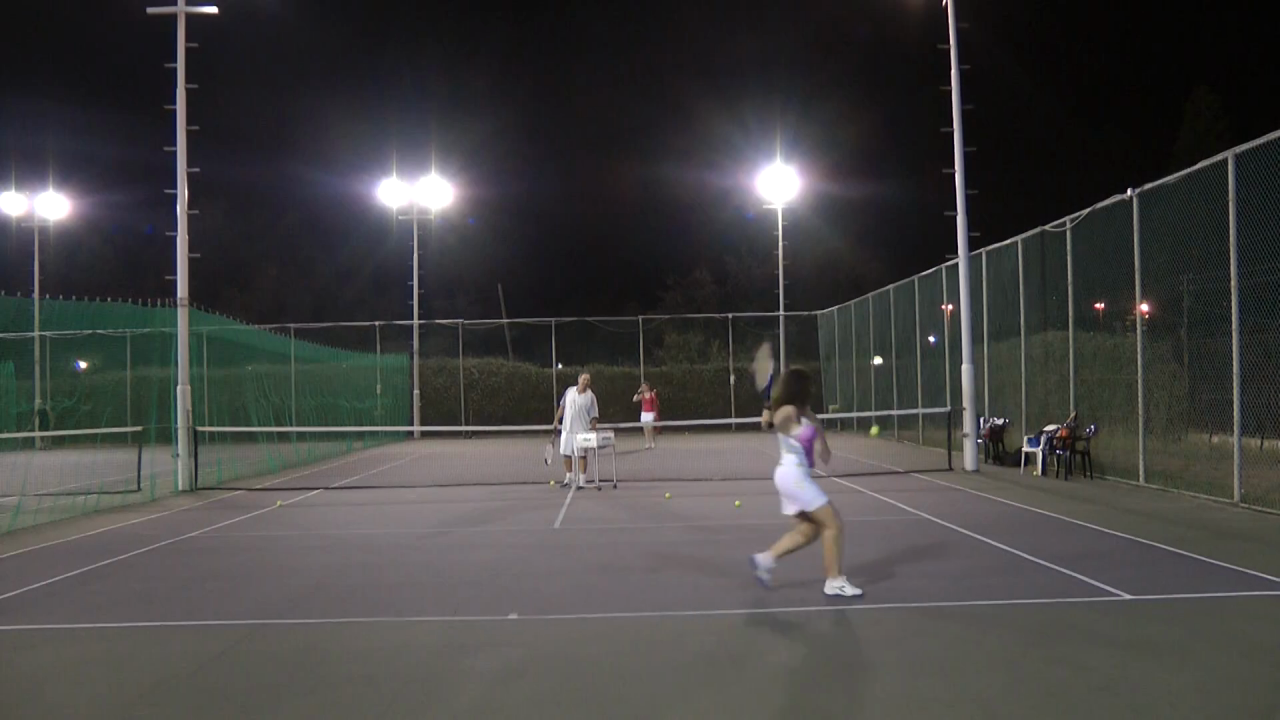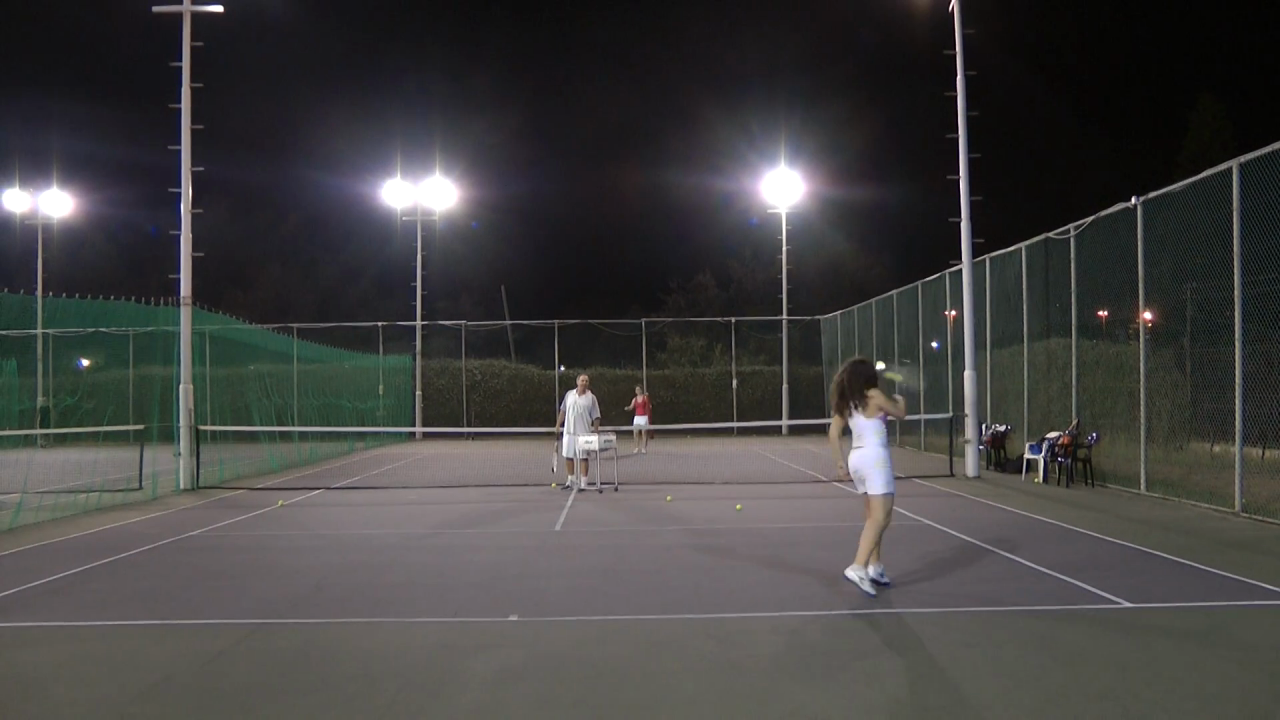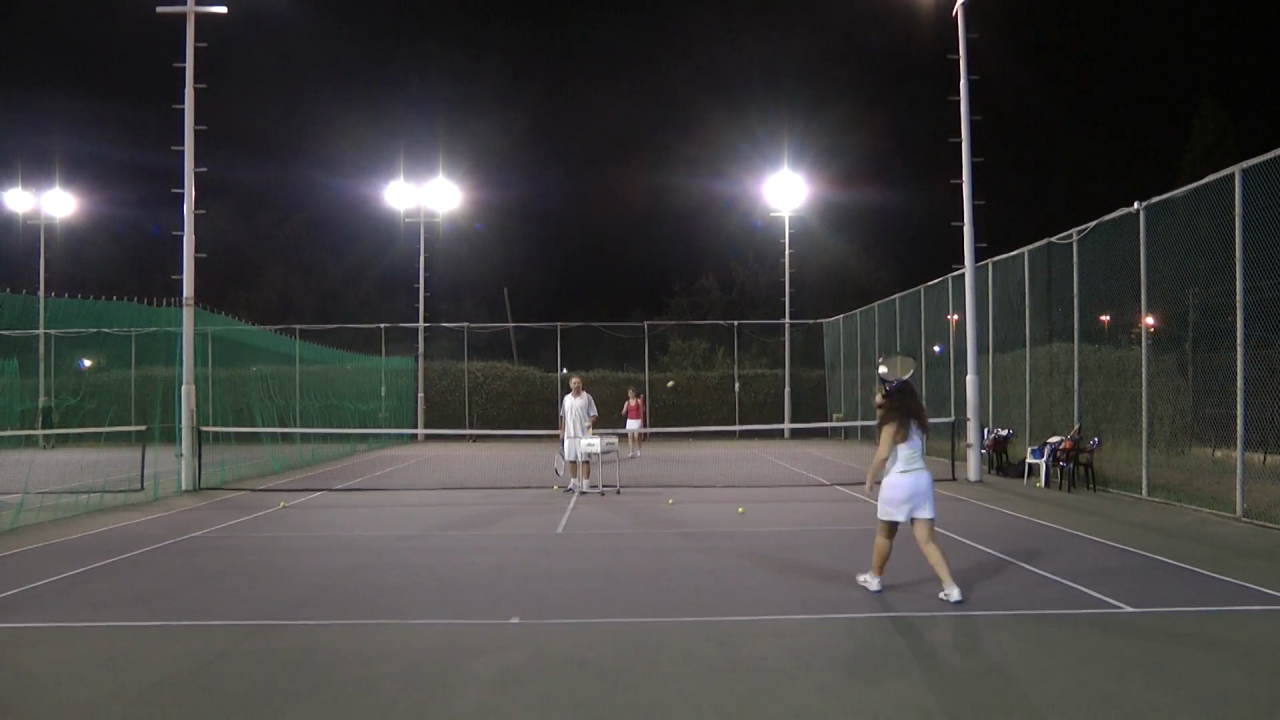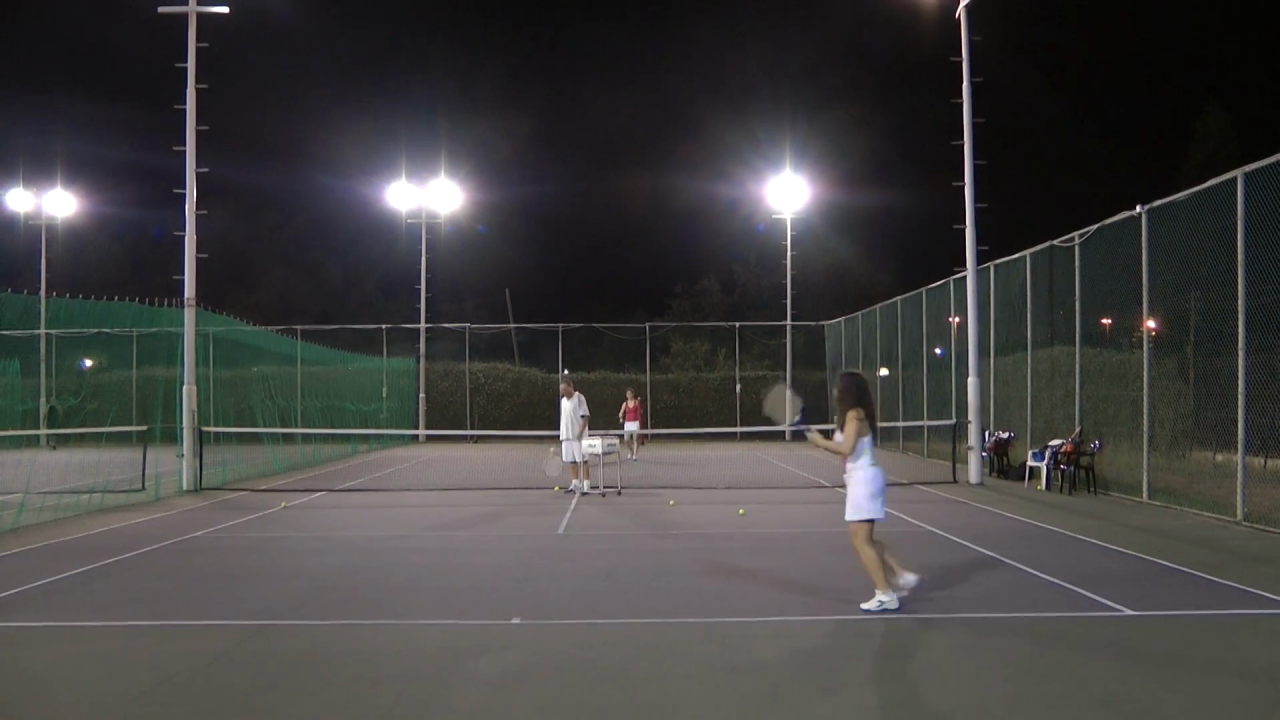
dt=0.5s
person 1, frame 1
left shoulder: (803, 411)
right shoulder: (789, 411)
left elbow: (815, 425)
right elbow: (775, 422)
left wrist: (823, 445)
right wrist: (771, 421)
left hip: (793, 476)
right hip: (795, 477)
left knee: (806, 532)
right knee: (834, 524)
left ankle: (766, 558)
right ankle: (835, 581)
person 1, frame 2
left shoulder: (845, 402)
right shoulder: (874, 394)
left elbow: (834, 432)
right elbow: (899, 413)
left wrist: (840, 461)
right wrist: (900, 401)
left hip: (858, 457)
right hip: (874, 457)
left knee: (876, 515)
right knee: (879, 518)
left ankle: (874, 568)
right ankle: (858, 569)
person 1, frame 3
left shoulder: (891, 423)
right shoulder: (916, 420)
left elbow: (882, 456)
left wrist: (870, 479)
right wrist: (881, 405)
left hip: (896, 484)
right hip: (922, 480)
left knee: (886, 534)
right knee: (927, 542)
left ankle: (874, 578)
right ankle: (951, 588)
person 1, frame 4
left shoulder: (854, 414)
right shoulder: (857, 414)
left elbow: (846, 449)
left wrist: (820, 441)
right wrist: (822, 441)
left hip: (863, 480)
right hip: (866, 479)
left knee: (861, 542)
right knee: (866, 539)
left ankle: (886, 595)
right ankle: (902, 576)
